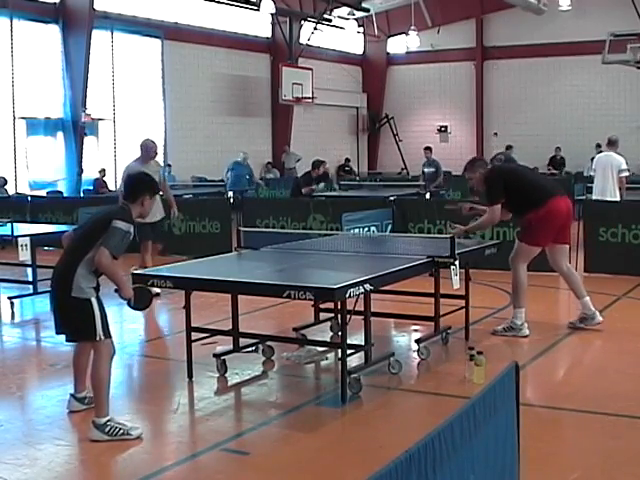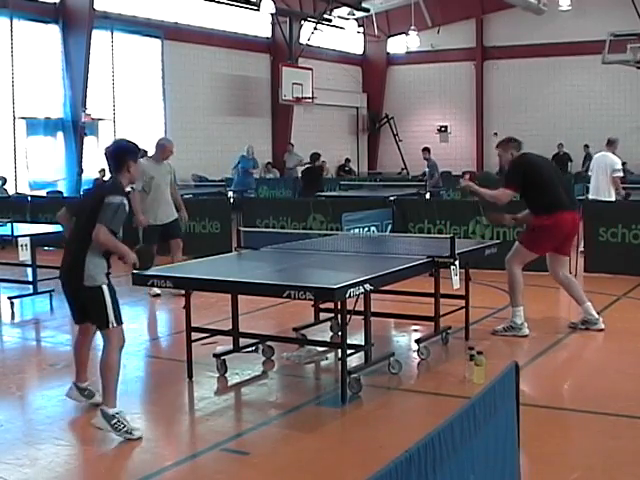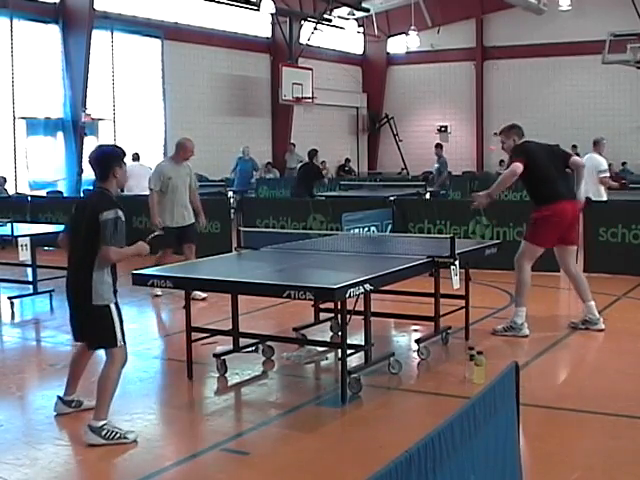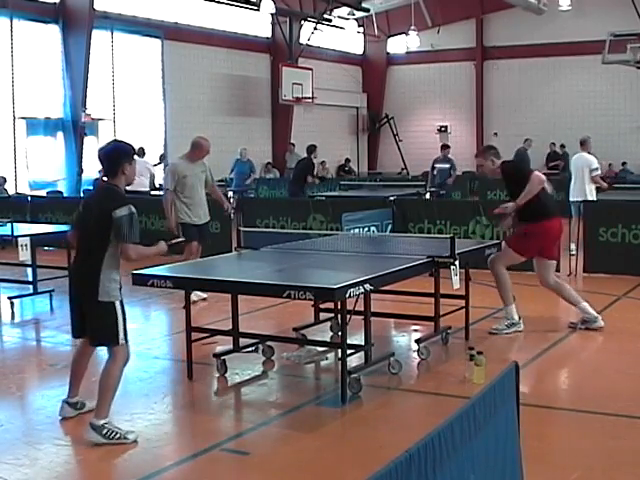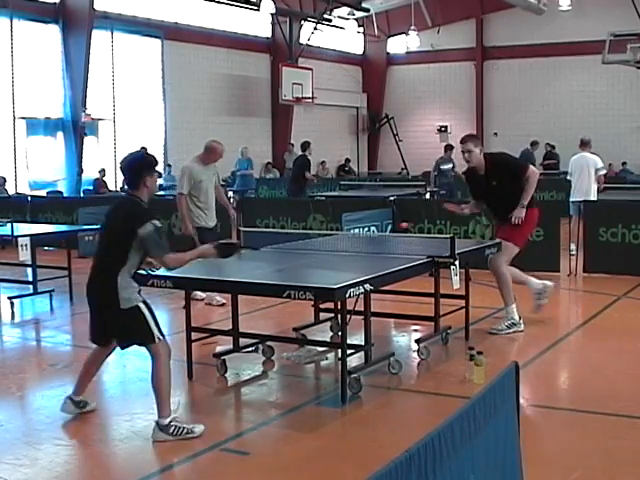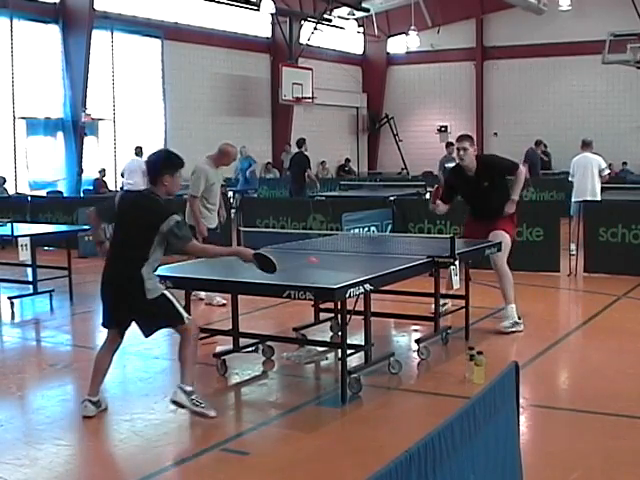
dt=0.3s
person 1, frame 1
left shoulder: (109, 215)
right shoulder: (124, 222)
left elbow: (68, 238)
right elbow: (102, 259)
right wrist: (123, 284)
left hip: (64, 281)
right hip: (79, 286)
left knee: (86, 340)
right knee: (104, 349)
left ankle: (79, 396)
right ankle: (102, 422)
person 1, frame 2
left shoulder: (96, 190)
right shoulder: (117, 196)
left elbow: (63, 216)
right elbow: (100, 235)
right wrist: (125, 252)
left hip: (71, 270)
right hip: (91, 274)
left knee: (87, 327)
right knee: (114, 338)
left ankle: (80, 385)
right ankle: (109, 411)
person 1, frame 3
left shoulder: (85, 202)
right shoulder: (111, 208)
left elbow: (64, 240)
right elbow: (110, 255)
right wrist: (136, 249)
left hip: (77, 285)
right hip: (98, 291)
left knee: (88, 344)
right knee: (117, 354)
left ankle: (67, 398)
right ankle: (98, 426)
person 1, frame 4
left shoulder: (92, 198)
right shoulder: (122, 205)
left elbow: (74, 237)
right elbow: (130, 252)
right wrist: (157, 249)
left hip: (80, 281)
right hip: (102, 288)
left knee: (88, 341)
right knee: (119, 352)
left ankle: (72, 401)
right ankle: (99, 424)
person 1, frame 5
left shoulder: (118, 208)
right shoulder: (145, 218)
right elbow: (170, 261)
right wrist: (200, 251)
left hip: (98, 288)
right hip: (122, 293)
left knee: (106, 344)
right knee: (161, 350)
left ankle: (76, 399)
right ankle: (165, 422)
person 1, frame 6
left shoulder: (125, 198)
right shoulder: (165, 215)
left elbow: (93, 215)
right elbow: (196, 249)
left wrist: (101, 242)
right wrist: (237, 251)
left hip: (112, 281)
right hip: (141, 285)
left knee: (113, 336)
right knee: (189, 329)
left ankle: (91, 399)
right ankle: (186, 389)
person 2, frame 1
left shoulder: (493, 177)
right shoulder: (505, 173)
left elbow: (493, 218)
right elbow: (505, 213)
left wrist: (466, 230)
right wrist: (480, 209)
left hip: (547, 210)
right hip: (562, 204)
left knee: (518, 262)
right knee: (561, 265)
left ankle: (518, 323)
right ankle: (589, 312)
person 2, frame 2
left shoulder: (519, 164)
right shoulder: (538, 162)
left elbow: (502, 197)
left wrist: (474, 189)
right wrist: (520, 218)
left hip: (551, 220)
right hip: (571, 217)
left knee: (513, 263)
right knee: (560, 273)
left ankle: (518, 323)
right ankle: (592, 317)
person 2, frame 3
left shoulder: (521, 150)
right shoulder: (549, 148)
left elbow: (514, 171)
right elbow: (580, 164)
left wrist: (489, 195)
right wrist: (577, 195)
left hip: (551, 210)
right hip: (570, 207)
left knee: (522, 261)
right knee: (569, 266)
left ankle: (519, 323)
right ankle: (593, 317)
person 2, frame 4
left shoulder: (511, 168)
right shoulder: (508, 174)
left elbow: (540, 179)
right elbow: (546, 189)
left wrist: (515, 205)
right wrist: (513, 216)
left hip: (540, 227)
right hip: (550, 225)
left knee: (496, 263)
right knee: (548, 279)
left ankle: (513, 319)
right ankle: (590, 315)
person 2, frame 5
left shoulder: (500, 160)
right shoulder: (470, 175)
left elbow: (533, 173)
right elbow: (480, 202)
left wrist: (522, 206)
right wrist: (465, 208)
left hip: (522, 215)
right hip: (503, 217)
left knee: (497, 262)
right knee: (496, 265)
left ankle: (513, 319)
right ankle: (539, 286)
person 2, frame 6
left shoulder: (491, 162)
right shoulder: (454, 175)
left elbow: (521, 170)
right elbow: (444, 206)
left wrist: (513, 200)
right wrist: (436, 206)
left hip: (502, 217)
right hip: (477, 219)
left knee: (498, 260)
left ankle: (512, 317)
person 3, frame 1
left shoulder: (157, 165)
right shoulder: (131, 168)
left elbow: (164, 186)
right elbow: (124, 193)
left wrist: (173, 205)
left hip: (157, 214)
right hip: (140, 216)
left knee: (157, 246)
right knee: (147, 247)
left ankle: (140, 269)
person 3, frame 2
left shoulder: (168, 166)
right shoulder: (143, 167)
right elbow: (135, 193)
left wrist: (182, 209)
right wrist: (138, 214)
left hip: (170, 216)
right hip: (150, 218)
left knee: (177, 245)
person 3, frame 3
left shoulder: (188, 167)
right shoulder: (162, 168)
left elbow: (193, 192)
right elbow: (153, 193)
left wrist: (200, 213)
right wrist: (154, 216)
left hip: (188, 219)
right hip: (168, 221)
left knee: (190, 251)
right knee: (166, 253)
person 3, frame 4
left shoulder: (203, 165)
right shoulder: (176, 165)
left elbow: (211, 186)
right elbow: (168, 193)
left wrist: (223, 201)
right wrist: (169, 218)
left hip: (202, 217)
right hip: (185, 218)
left knee: (197, 251)
right knee: (191, 249)
person 3, frame 5
left shoulder: (212, 167)
right shoulder: (189, 168)
right elbow: (181, 196)
left wrist: (229, 207)
right wrist: (186, 223)
left hip: (211, 220)
right hip: (197, 222)
left ankle: (195, 289)
right ankle: (208, 293)
person 3, frame 6
left shoulder: (218, 167)
right shoulder: (202, 170)
right elbow: (193, 199)
left wrist: (221, 207)
right wrist: (199, 224)
left hip: (212, 220)
right hip: (201, 222)
left ankle: (197, 289)
right ankle: (209, 293)
